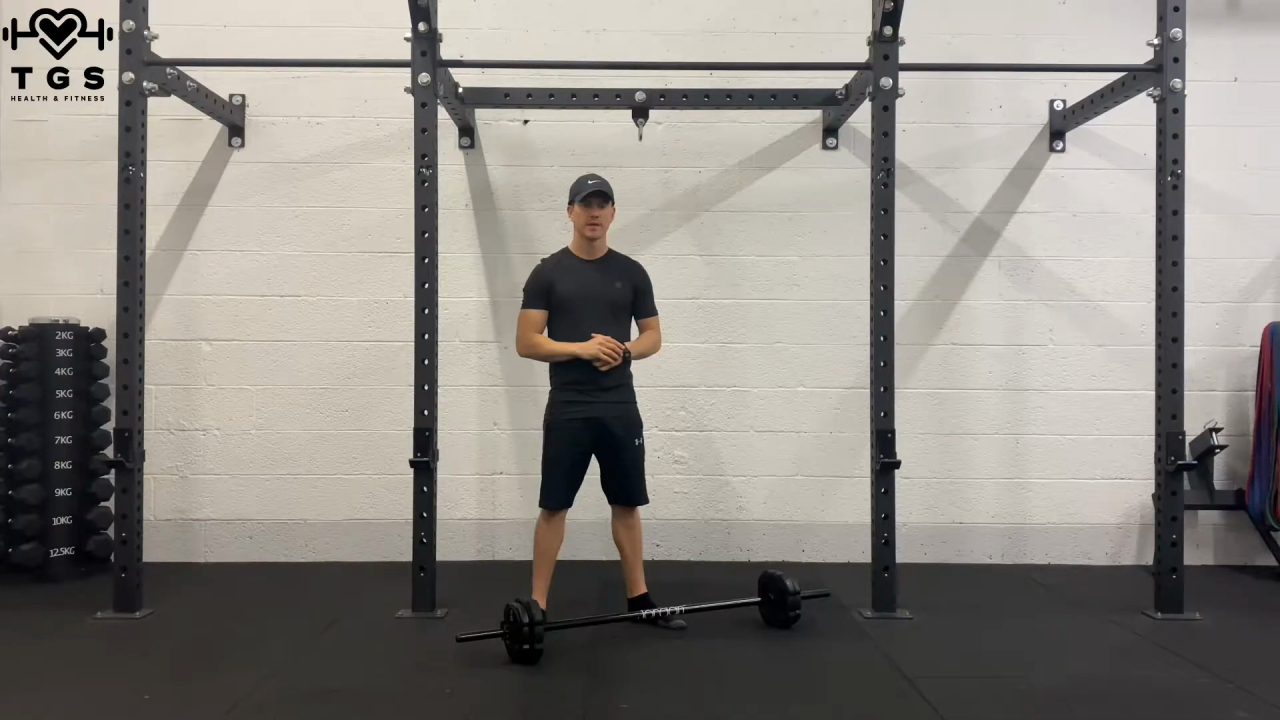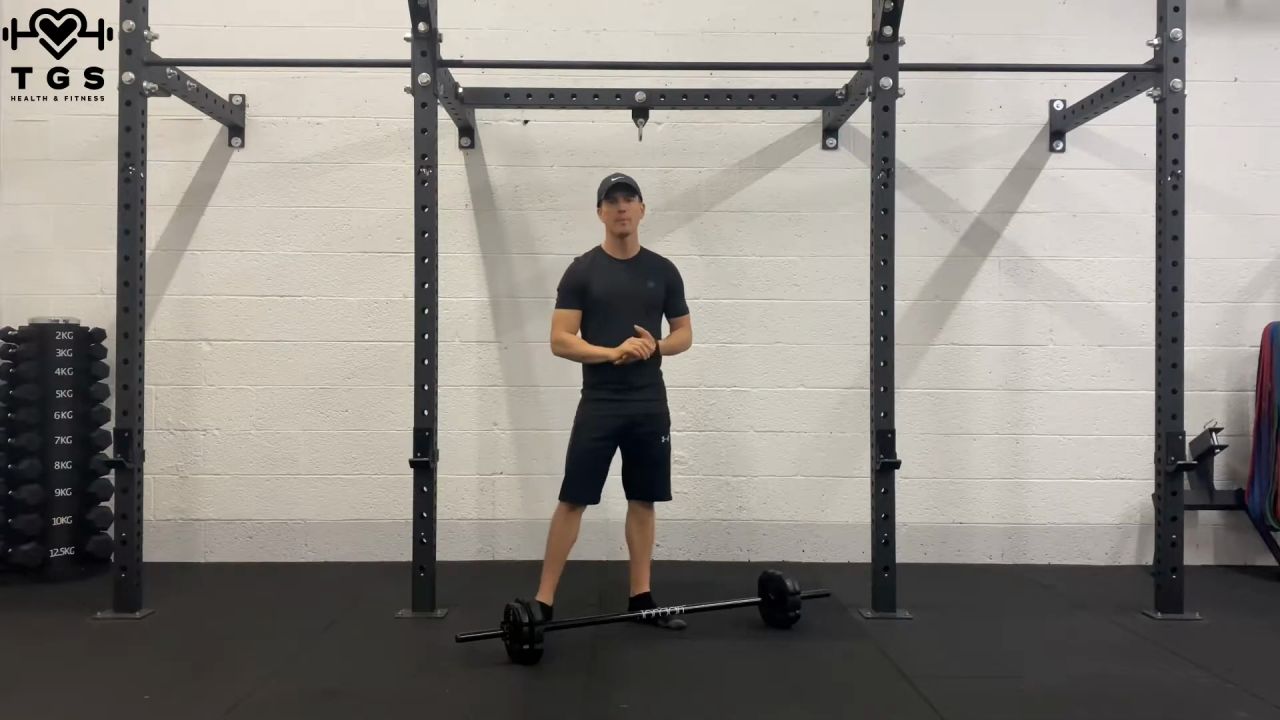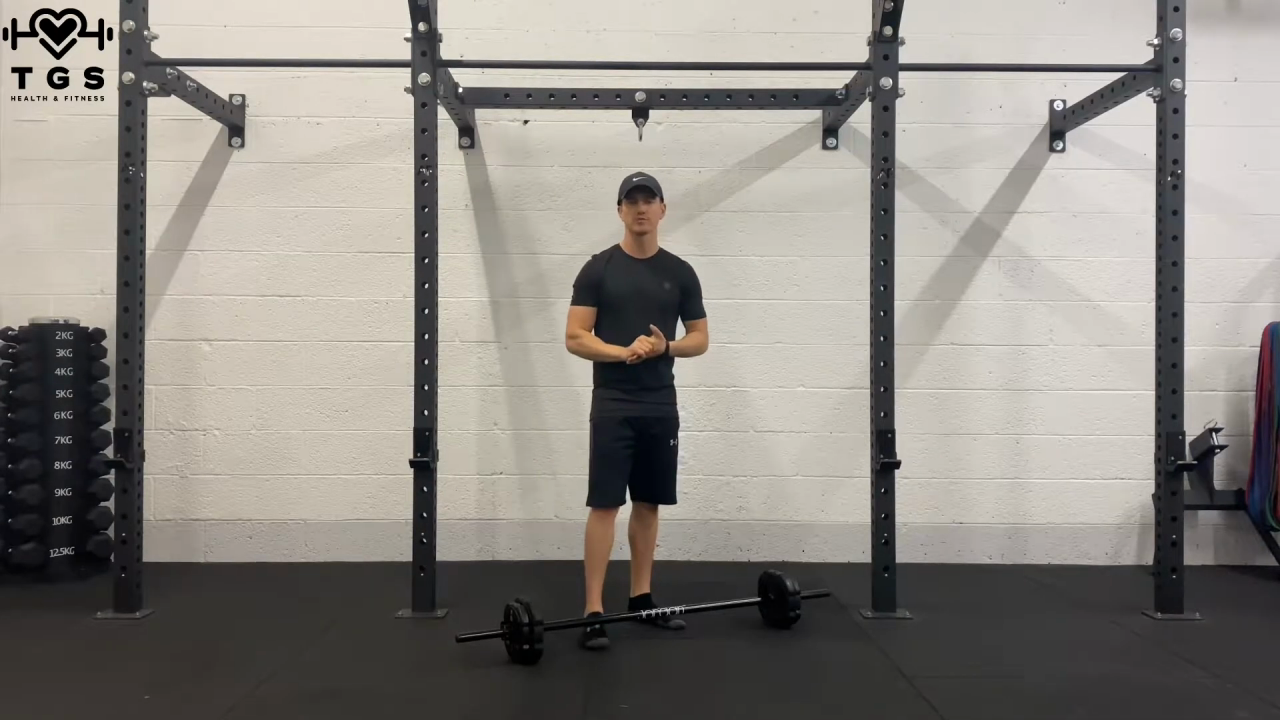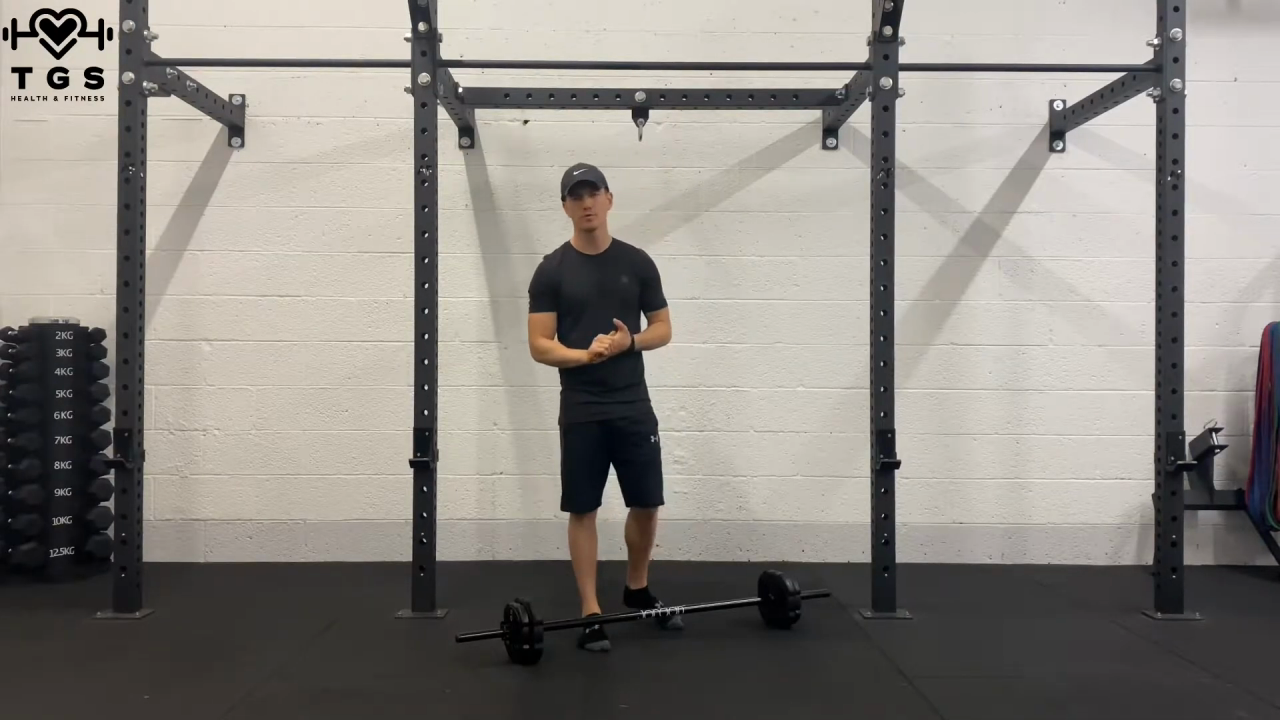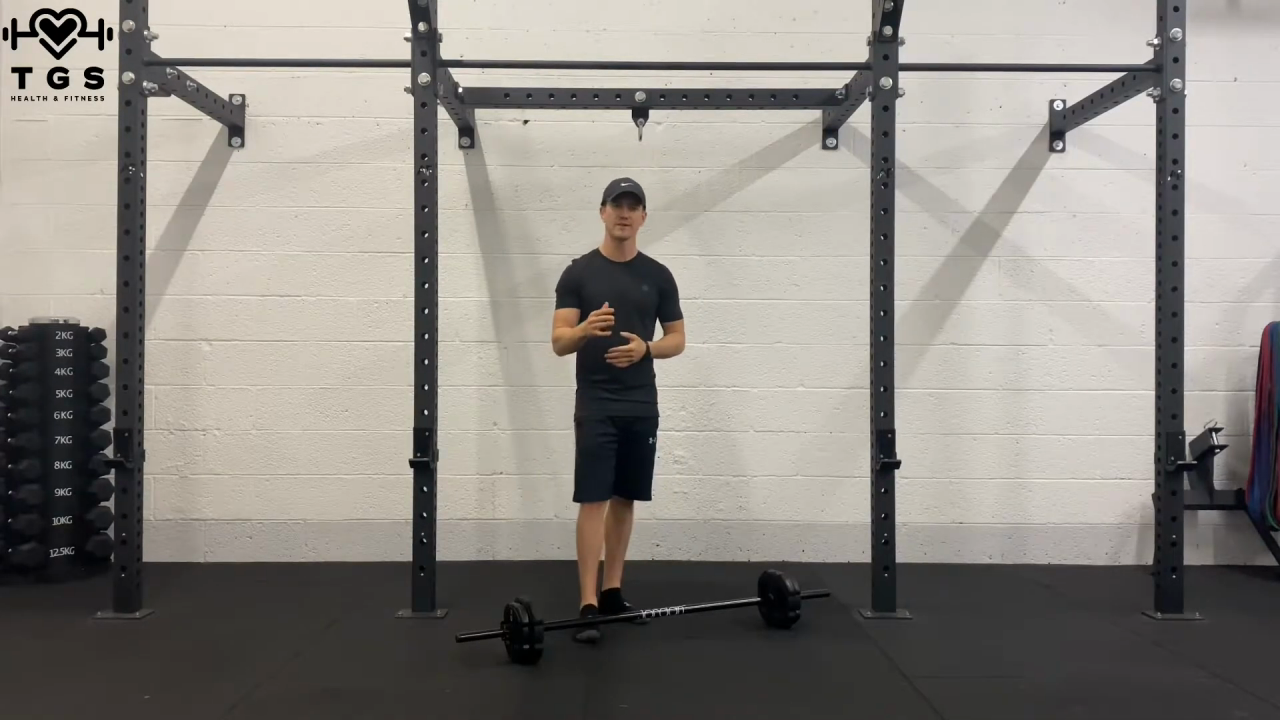
dt=1s
person 1, frame 1
left shoulder: (631, 272)
right shoulder: (548, 272)
left elbow: (653, 336)
right elbow: (526, 342)
left wrist: (624, 349)
right wrist: (581, 348)
left hip: (620, 407)
right hip: (568, 409)
left knee: (627, 503)
right knee: (554, 505)
left ankle: (638, 597)
right ankle: (537, 604)
person 1, frame 2
left shoulder: (663, 271)
right shoulder: (582, 271)
left elbow: (684, 334)
right elbow: (560, 341)
left wrist: (655, 346)
right wrist: (612, 352)
left hip: (649, 404)
right hip: (600, 403)
left knee: (643, 500)
right knee: (574, 500)
left ankle: (641, 596)
right ankle: (544, 601)
person 1, frame 3
left shoulder: (680, 272)
right shoulder: (598, 269)
left elbow: (700, 339)
right elbow: (575, 338)
left wrist: (664, 346)
right wrist: (625, 352)
left hip: (660, 405)
right hip: (612, 405)
left knee: (649, 504)
right knee: (604, 504)
left ankle: (641, 596)
right ankle: (594, 611)
person 1, frame 4
left shoulder: (637, 262)
right shoulder: (551, 270)
left elbow: (663, 328)
right elbow: (539, 344)
left wrist: (629, 341)
right wrist: (583, 355)
left hip: (633, 405)
right hip: (582, 410)
left knee: (646, 503)
right knee: (583, 510)
left ankle: (637, 589)
right ankle: (591, 612)
person 1, frame 5
left shoulder: (658, 276)
right shoulder: (578, 272)
left elbow: (677, 339)
right elbow: (559, 342)
left wrist: (645, 348)
right wrist: (586, 329)
left hip: (641, 405)
right hip: (595, 404)
left knee: (624, 499)
right knee: (593, 500)
left ankle: (612, 590)
right ankle: (588, 603)
